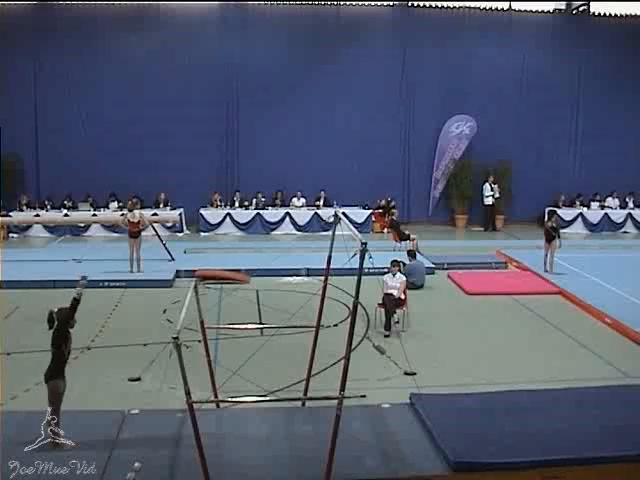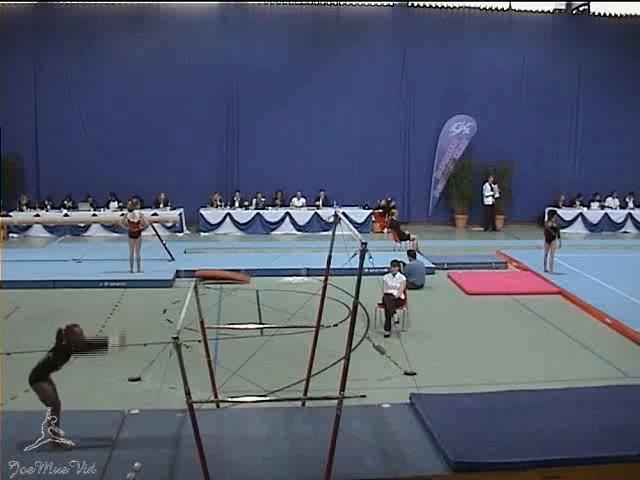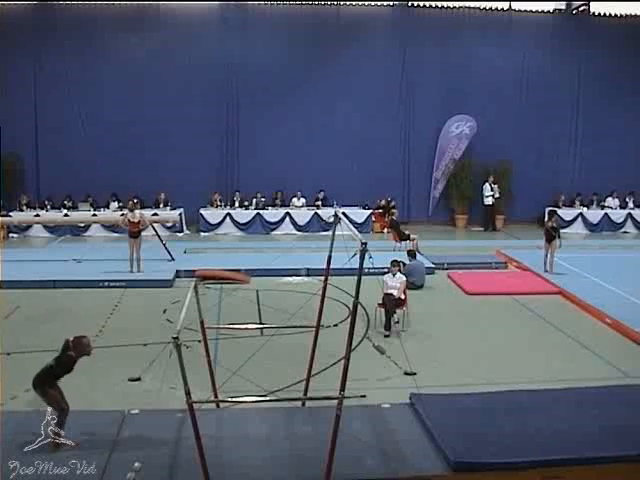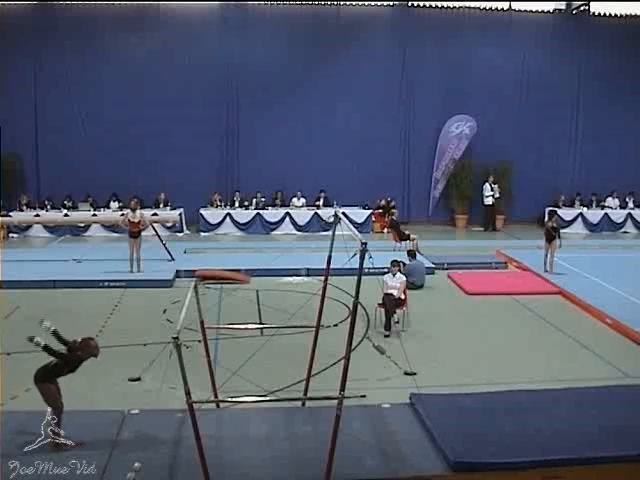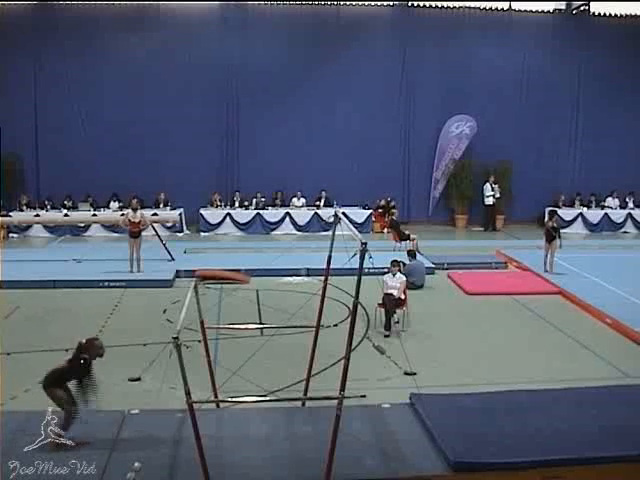
dt=0.3s
person 1, frame 1
left shoulder: (63, 332)
right shoulder: (59, 332)
left elbow: (71, 311)
right elbow: (70, 314)
left wrist: (79, 289)
right wrist: (79, 290)
left hip: (58, 375)
right hip: (54, 376)
left knee: (55, 409)
right knee: (55, 409)
person 1, frame 2
left shoulder: (67, 347)
right shoulder: (65, 348)
left elbow: (87, 343)
right elbow: (87, 348)
left wrist: (109, 342)
right wrist: (110, 343)
left hip: (43, 376)
right hip: (37, 378)
left knee: (56, 405)
right knee: (54, 407)
right ankle: (55, 440)
person 1, frame 3
left shoulder: (72, 355)
right shoulder: (69, 359)
right elbow: (52, 369)
right wrist: (42, 393)
left hip: (48, 381)
right hip: (42, 383)
left knee: (64, 409)
right knee: (63, 410)
right ankle: (56, 442)
person 1, frame 4
left shoulder: (78, 352)
right shoulder: (77, 358)
left elbow: (62, 340)
right elbow: (57, 354)
left wrist: (51, 328)
left hip: (49, 376)
right hip: (43, 378)
left knee: (58, 408)
right knee: (57, 408)
right ankle: (56, 441)
person 1, frame 5
left shoulder: (86, 360)
right shoulder: (83, 362)
left elbow: (82, 381)
left hip: (58, 382)
right hip: (51, 384)
left knee: (72, 411)
right knee: (71, 412)
